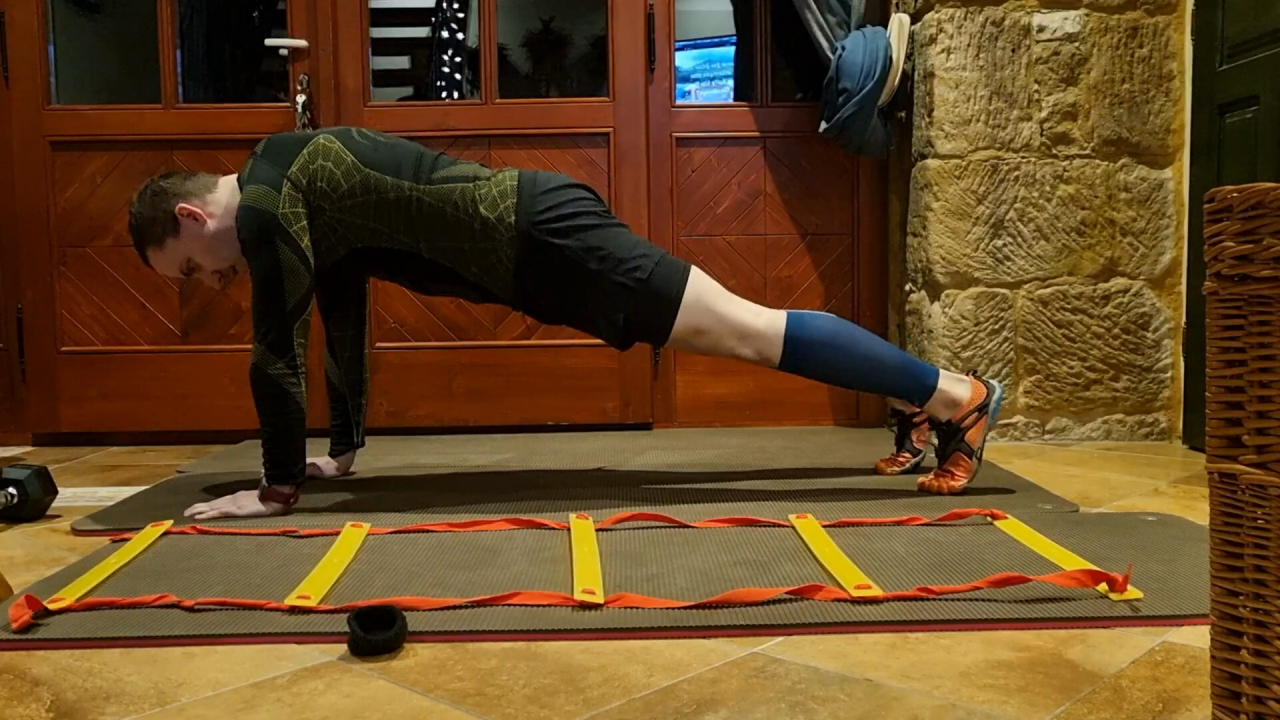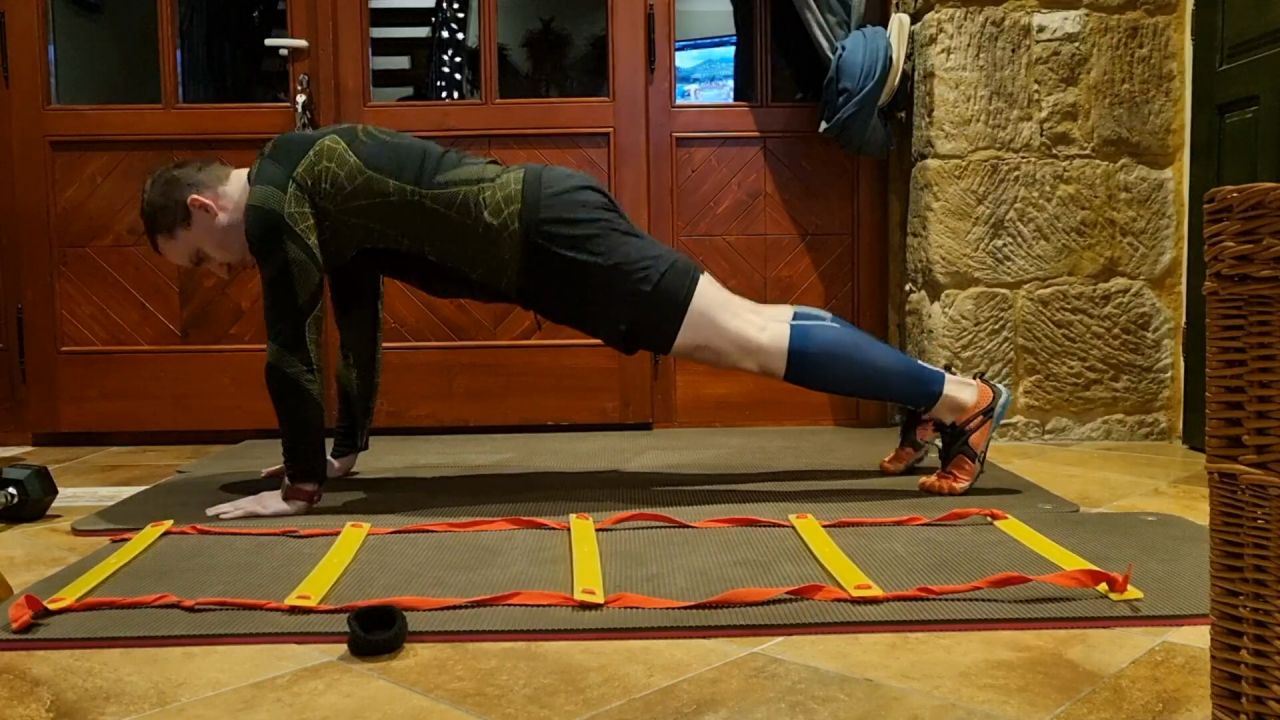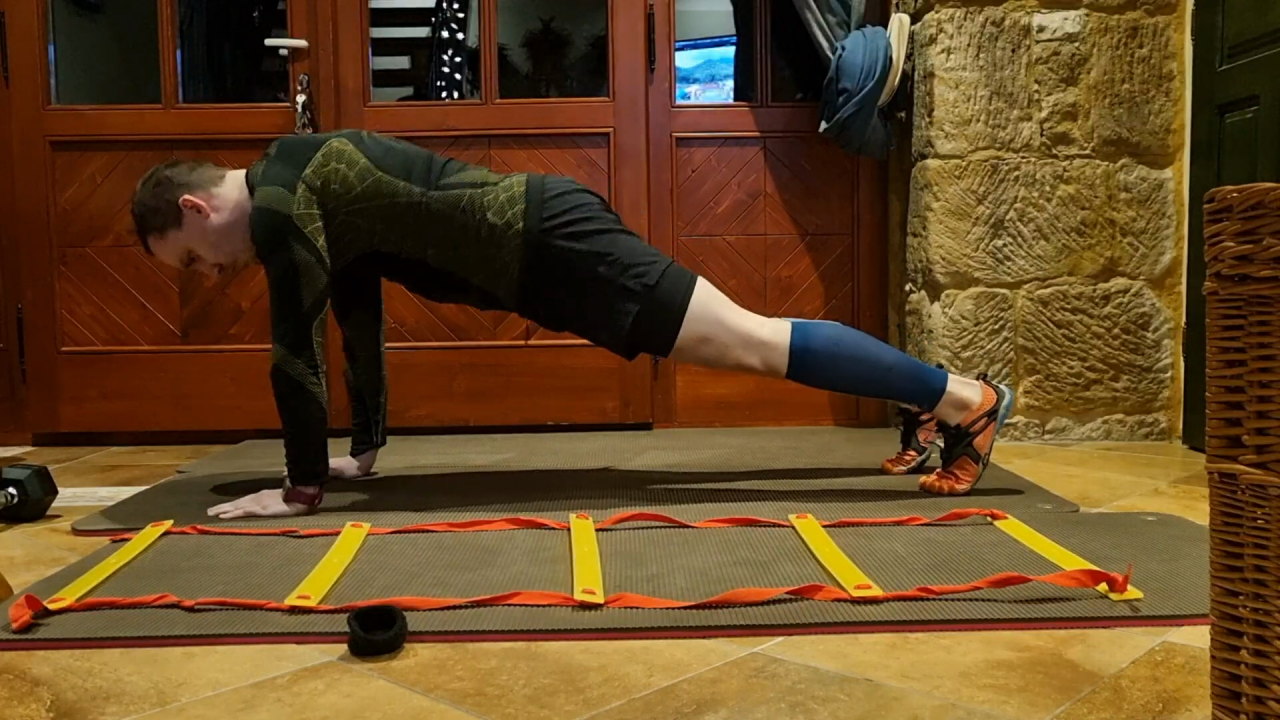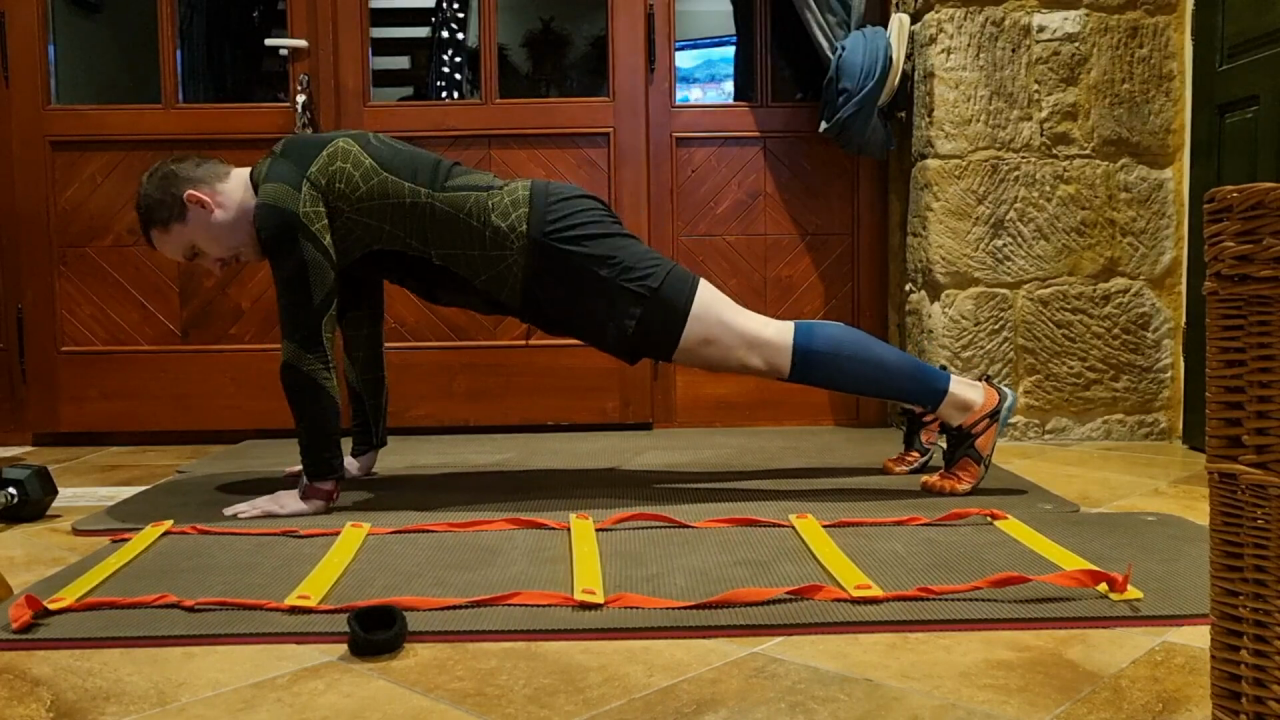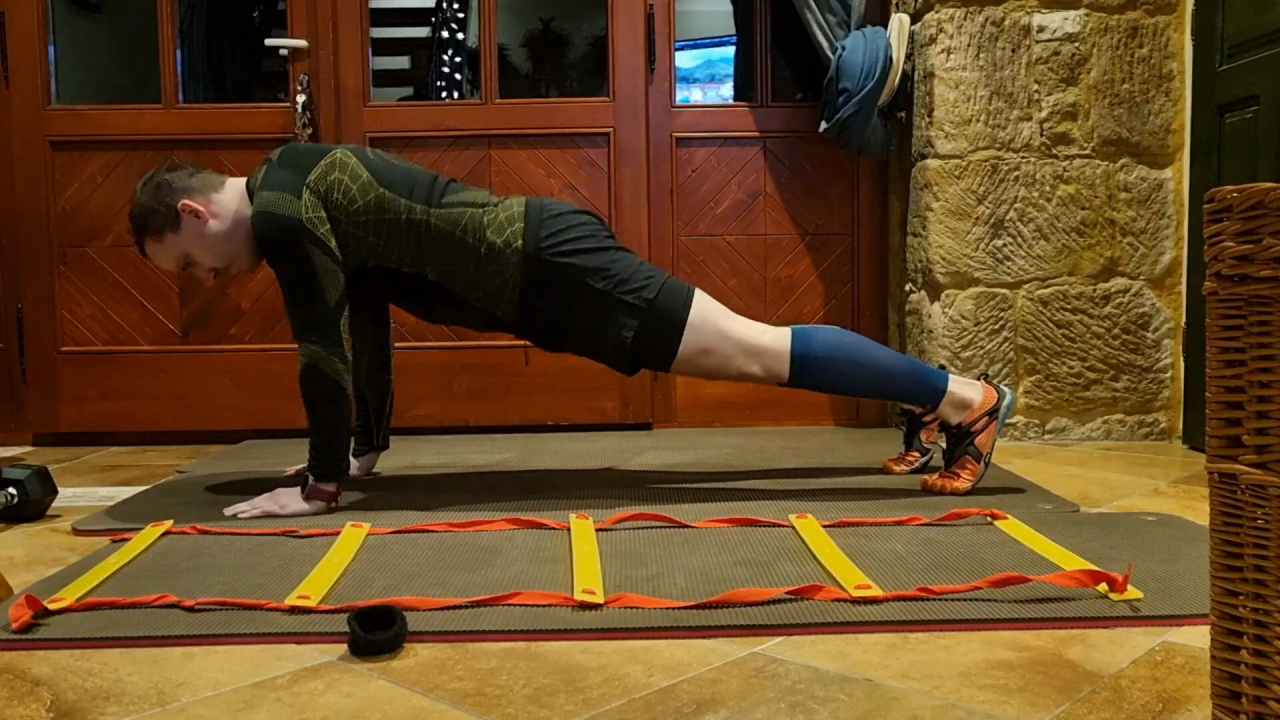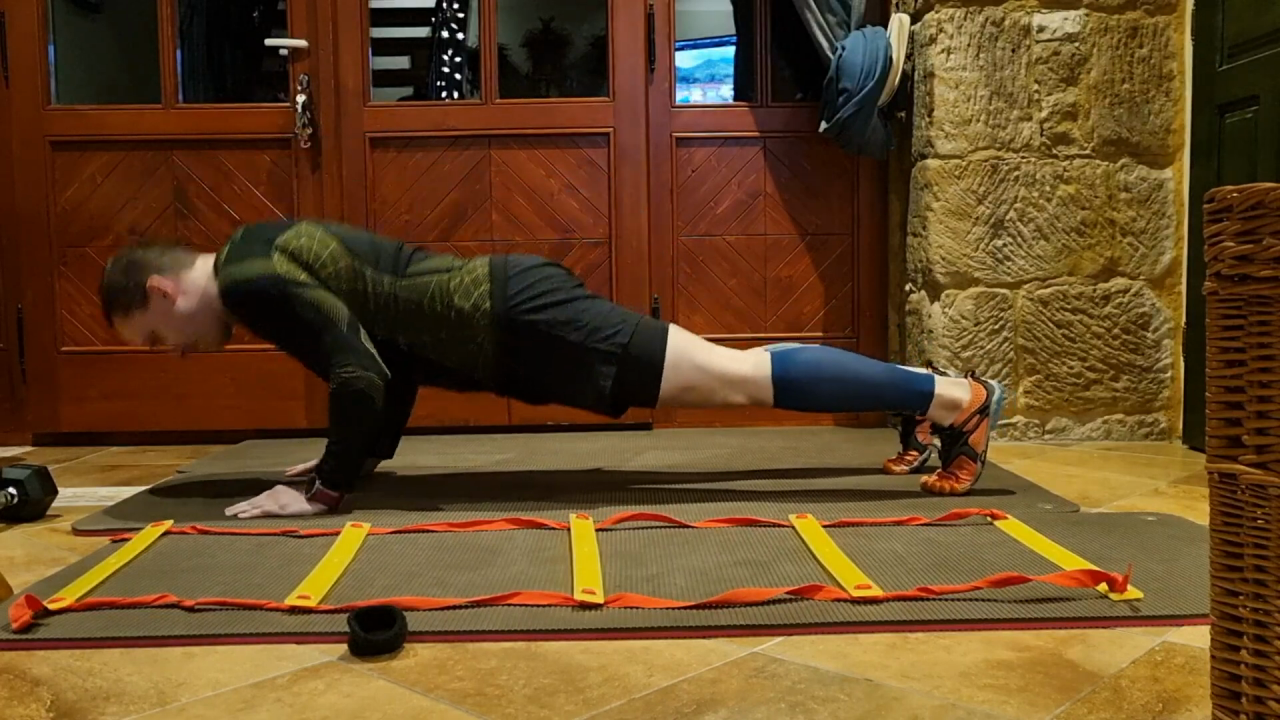
dt=0.4s
person 1, frame 1
left shoulder: (265, 206)
right shoulder: (303, 186)
left elbow: (274, 351)
right elbow: (343, 321)
left wrist: (278, 483)
right wrist: (342, 449)
left hip: (539, 235)
right hip: (536, 224)
left knee: (746, 331)
right knee: (743, 325)
left ankle: (954, 396)
right ankle: (919, 401)
person 1, frame 2
left shoulder: (271, 206)
right shoulder: (307, 178)
left elbow: (291, 352)
right elbow: (356, 314)
left wrist: (298, 486)
right wrist: (343, 448)
left hip: (543, 237)
right hip: (543, 210)
left knee: (747, 342)
right knee: (744, 324)
left ankle: (960, 399)
right ankle: (918, 396)
person 1, frame 3
left shoulder: (277, 205)
right shoulder: (311, 184)
left elbow: (297, 353)
right elbow: (357, 318)
left wrist: (302, 486)
right wrist: (363, 449)
left hip: (545, 242)
right hip: (541, 230)
left knee: (751, 342)
right knee: (746, 340)
left ankle: (963, 399)
right ankle: (927, 398)
person 1, frame 4
left shoulder: (281, 203)
right shoulder: (313, 185)
left elbow: (305, 350)
right elbow: (356, 320)
left wrist: (317, 483)
right wrist: (363, 449)
left hip: (548, 247)
right hip: (542, 241)
left knee: (755, 344)
right knee: (750, 345)
left ankle: (964, 399)
right ankle: (932, 397)
person 1, frame 5
left shoulder: (278, 210)
right shoulder: (303, 190)
left elbow: (324, 350)
right elbow: (365, 320)
left wrist: (321, 482)
right wrist: (366, 447)
left hip: (542, 266)
right hip: (537, 255)
left knee: (752, 353)
right knee: (750, 352)
left ankle: (964, 399)
right ankle: (931, 403)
person 1, frame 6
left shoulder: (248, 280)
right shoulder: (269, 254)
left elbow: (358, 374)
left wrist: (326, 486)
right wrist: (361, 453)
left hip: (514, 322)
right hip: (508, 302)
left knee: (735, 380)
right knee: (733, 374)
left ankle: (953, 397)
right ankle: (921, 393)
